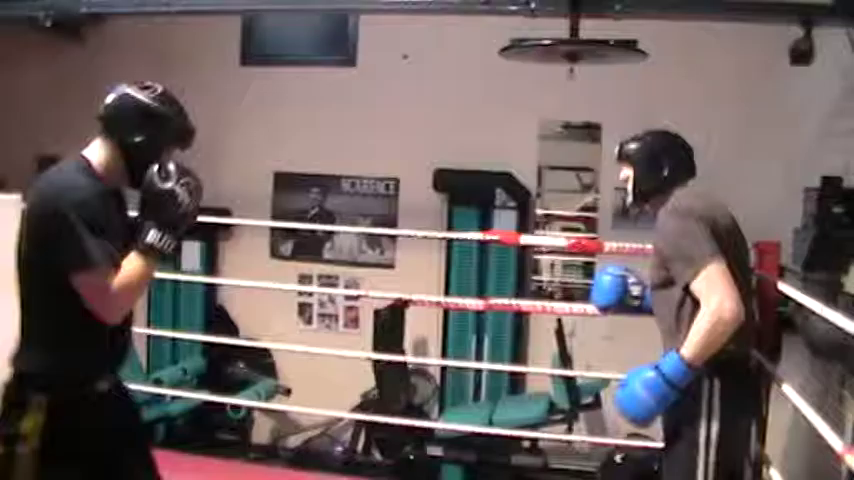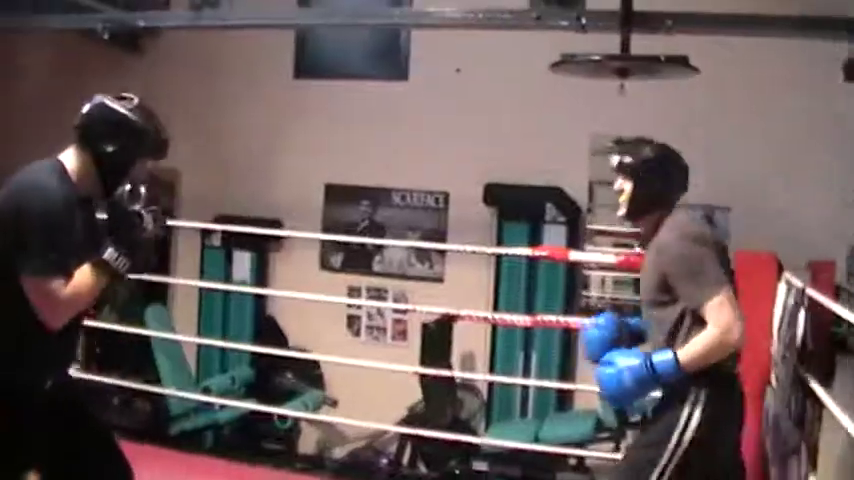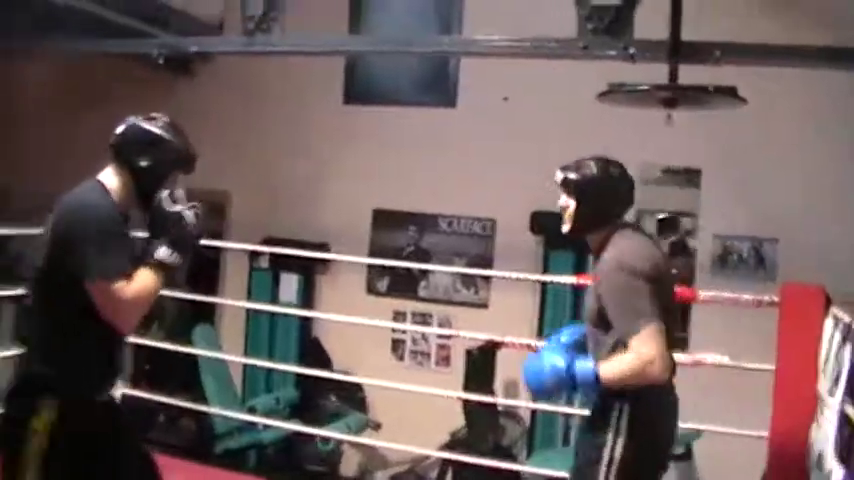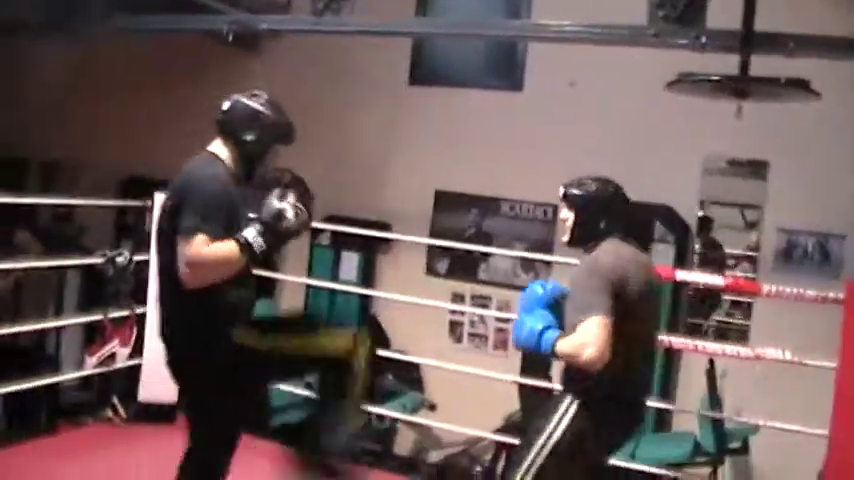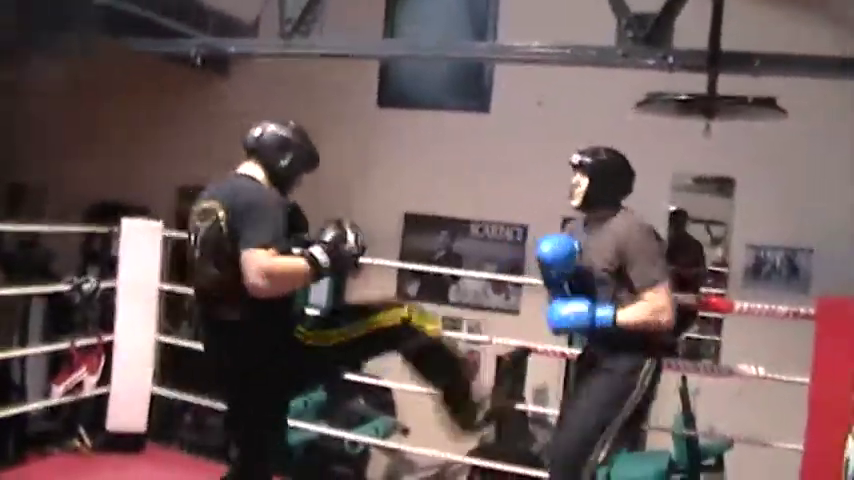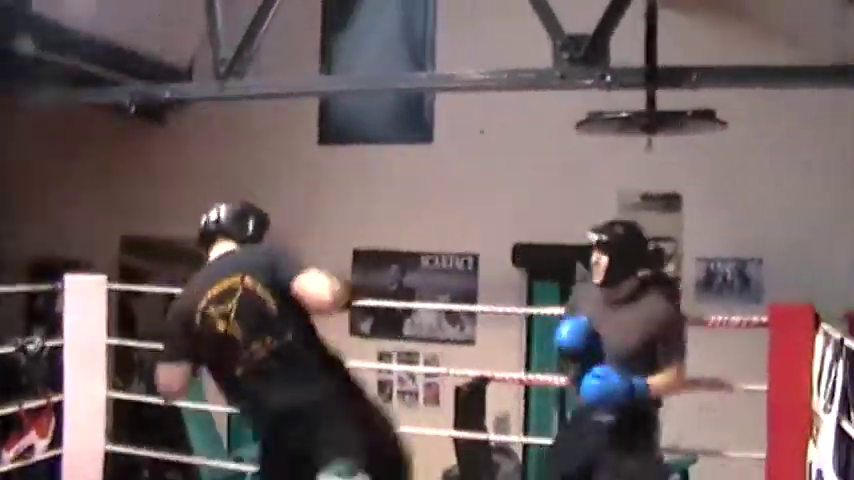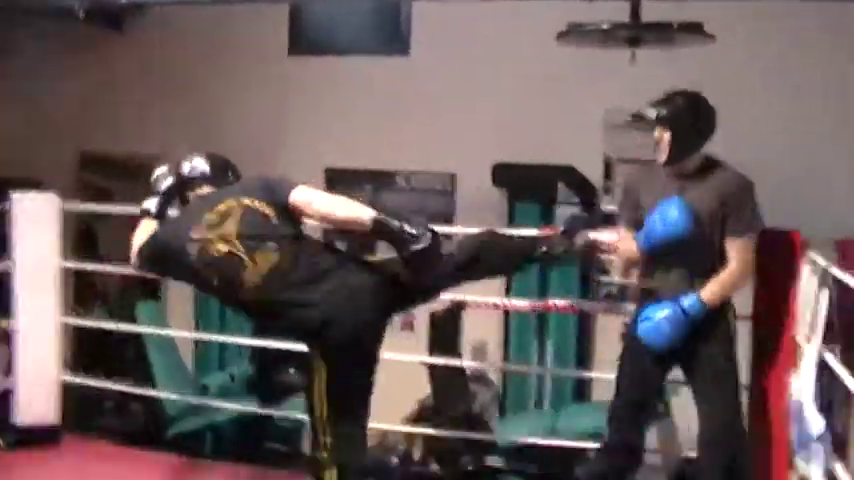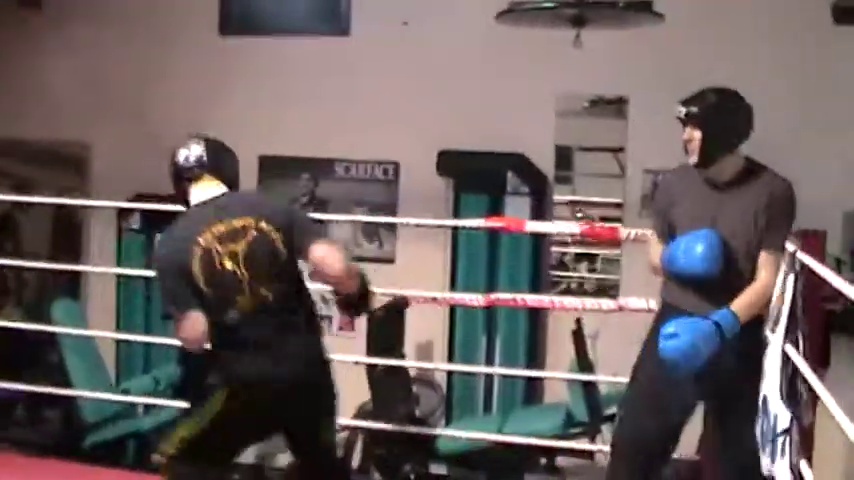
dt=0.3s
person 1, frame 1
left shoulder: (102, 189)
right shoulder: (70, 195)
left elbow: (118, 270)
right elbow: (109, 301)
left wrist: (157, 221)
right wrist: (160, 231)
left hip: (95, 388)
right hip: (51, 394)
person 1, frame 2
left shoulder: (75, 194)
right shoulder: (42, 196)
right elbow: (55, 307)
left wrist: (122, 247)
right wrist: (119, 250)
left hip: (46, 381)
person 1, frame 3
left shoulder: (105, 209)
right shoulder: (93, 213)
right elbow: (123, 312)
left wrist: (162, 249)
right wrist: (168, 249)
left hip: (85, 393)
right hip: (53, 397)
person 1, frame 4
left shoulder: (205, 178)
right shoulder: (208, 182)
right elbow: (193, 267)
left wrist: (262, 224)
right wrist: (260, 234)
left hip: (200, 342)
right hip: (217, 342)
person 1, frame 5
left shoulder: (207, 198)
right shoulder: (258, 198)
right elbow: (261, 277)
right wrist: (322, 255)
left hip: (230, 363)
right hip: (269, 352)
person 1, frame 6
left shoulder: (185, 303)
right shoulder: (267, 258)
left elbow: (169, 387)
right elbow: (323, 297)
right wrist: (344, 292)
left hip: (280, 424)
right hip: (330, 402)
person 1, frame 7
left shoulder: (175, 235)
right shoulder: (255, 191)
left elbow: (139, 256)
right elbow: (322, 204)
left wrist: (154, 206)
right wrist: (389, 226)
left hip: (334, 330)
right hip: (363, 287)
right knee: (433, 264)
right ankle: (544, 248)
person 1, frame 8
left shoulder: (172, 245)
right shoulder: (275, 210)
left elbow: (193, 336)
right elbow: (333, 269)
right wrist: (359, 290)
left hip: (251, 386)
right hip: (309, 371)
person 2, frame 1
left shoulder: (677, 215)
right shoulder: (697, 209)
left elbow: (724, 308)
left wrist: (668, 372)
right wrist: (641, 296)
left hip: (713, 388)
right hip: (728, 381)
person 2, frame 2
left shoulder: (678, 239)
right shoulder: (668, 234)
left elbow: (728, 329)
left wrist: (652, 368)
right wrist: (632, 329)
left hip: (700, 398)
right hip: (708, 395)
person 2, frame 3
left shoulder: (619, 263)
right shoulder: (636, 243)
left elbow: (652, 363)
left wrist: (574, 373)
right wrist: (585, 336)
left hip: (633, 412)
right hip: (650, 406)
person 2, frame 4
left shoulder: (595, 267)
right shoulder: (634, 258)
left elbow: (591, 350)
left wrist: (543, 338)
right wrist: (563, 304)
left hip: (592, 404)
right hip: (626, 402)
person 2, frame 5
left shoulder: (634, 233)
right shoulder: (579, 229)
left elbow: (662, 313)
right elbow: (563, 295)
left wrist: (594, 317)
right wrist: (554, 272)
left hip: (631, 363)
right hip: (597, 357)
person 2, frame 6
left shoulder: (658, 311)
right shoulder: (585, 296)
left elbow: (674, 378)
left wrist: (632, 388)
right wrist: (570, 346)
left hip: (634, 429)
right hip: (588, 419)
person 2, frame 7
left shoulder: (731, 187)
right shoulder: (640, 181)
left elbow: (740, 266)
right elbow: (624, 255)
left wrist: (688, 308)
right wrist: (650, 241)
left hip: (704, 316)
right hip: (652, 312)
left knee: (722, 425)
right knee: (627, 414)
person 2, frame 8
left shoulder: (772, 192)
right shoulder: (675, 183)
left elbow: (767, 281)
left wrist: (718, 326)
right wrist: (673, 259)
left hip: (737, 335)
right hip: (678, 323)
right knee: (636, 441)
